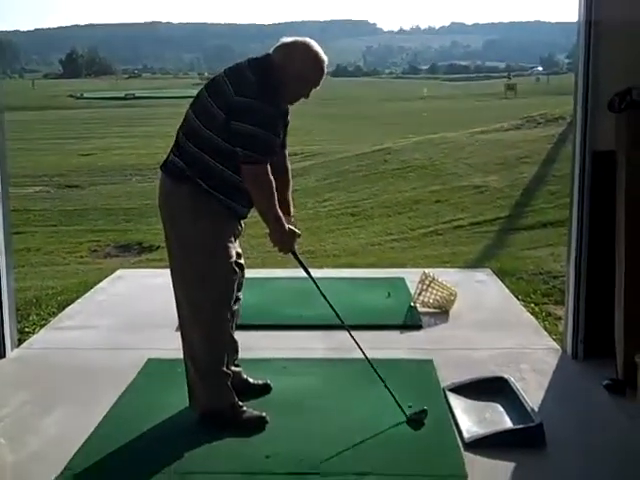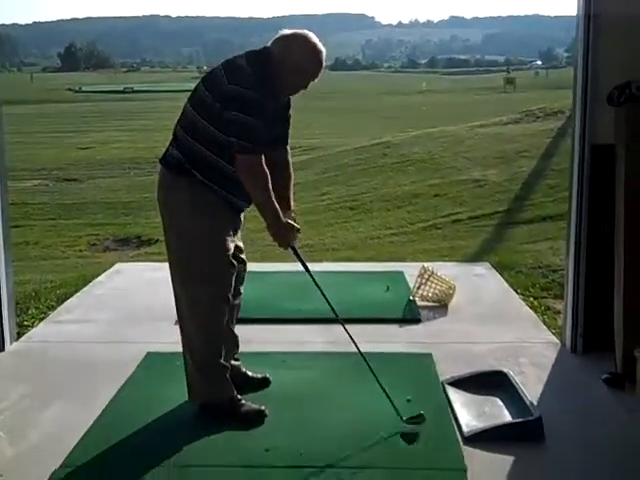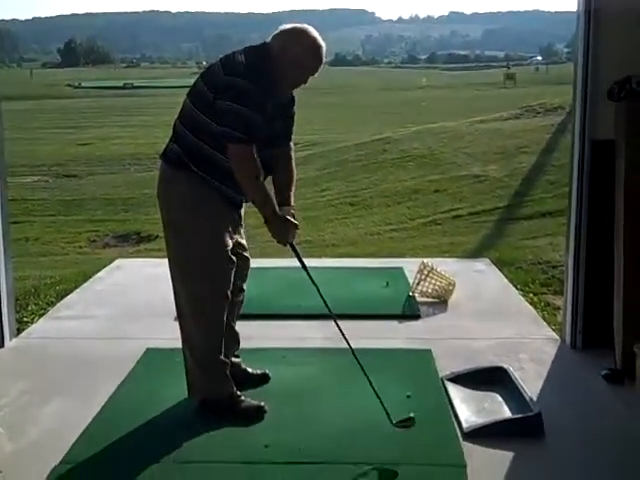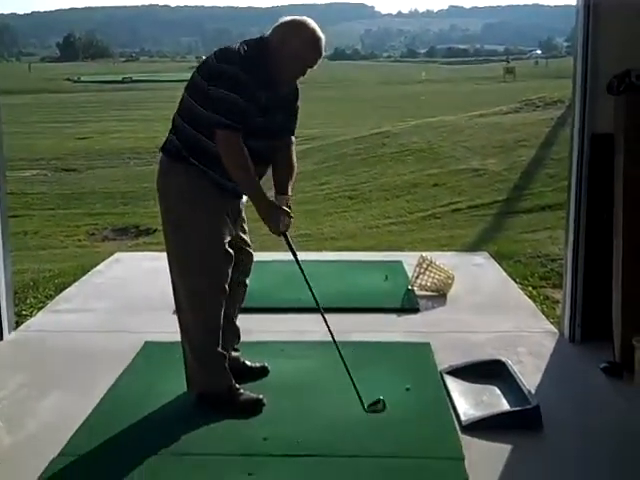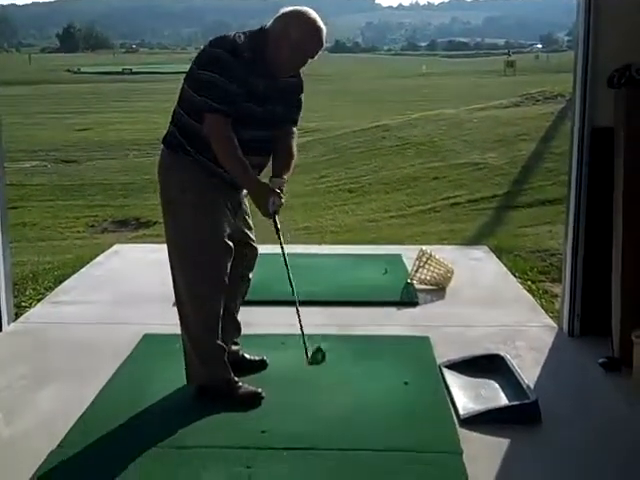
dt=0.1s
person 1, frame 1
left shoulder: (269, 94)
right shoulder: (249, 94)
left elbow: (277, 158)
right elbow: (255, 174)
left wrist: (287, 215)
right wrist: (278, 227)
left hip: (215, 200)
right hip: (192, 200)
left knee: (227, 287)
right knee: (207, 298)
left ankle: (227, 374)
right ankle: (214, 401)
person 1, frame 2
left shoulder: (274, 93)
right shoulder: (243, 84)
left elbow: (279, 153)
right elbow: (250, 164)
left wrist: (286, 210)
right wrist: (274, 220)
left hip: (219, 195)
right hip: (191, 193)
left knee: (229, 281)
right knee: (206, 292)
left ankle: (226, 367)
right ankle: (212, 394)
person 1, frame 3
left shoulder: (277, 90)
right shoulder: (240, 78)
left elbow: (282, 149)
right elbow: (241, 156)
left wrist: (285, 206)
right wrist: (270, 215)
left hip: (220, 191)
right hip: (191, 189)
left knee: (232, 275)
right knee: (206, 287)
left ankle: (226, 363)
right ankle: (212, 390)
person 1, frame 4
left shoulder: (284, 88)
right shoulder: (232, 68)
left elbow: (284, 143)
right elbow: (227, 143)
left wrist: (283, 196)
right wrist: (263, 201)
left hip: (226, 186)
right hip: (189, 181)
left knee: (236, 267)
right knee: (204, 281)
left ankle: (225, 356)
right ankle: (211, 383)
person 1, frame 5
left shoulder: (288, 80)
right shoulder: (227, 56)
left elbow: (285, 133)
right elbow: (216, 128)
left wrist: (278, 181)
right wrist: (255, 187)
left hip: (227, 178)
right hip: (190, 173)
left knee: (241, 260)
right knee: (204, 273)
left ankle: (225, 349)
right ankle: (210, 375)
